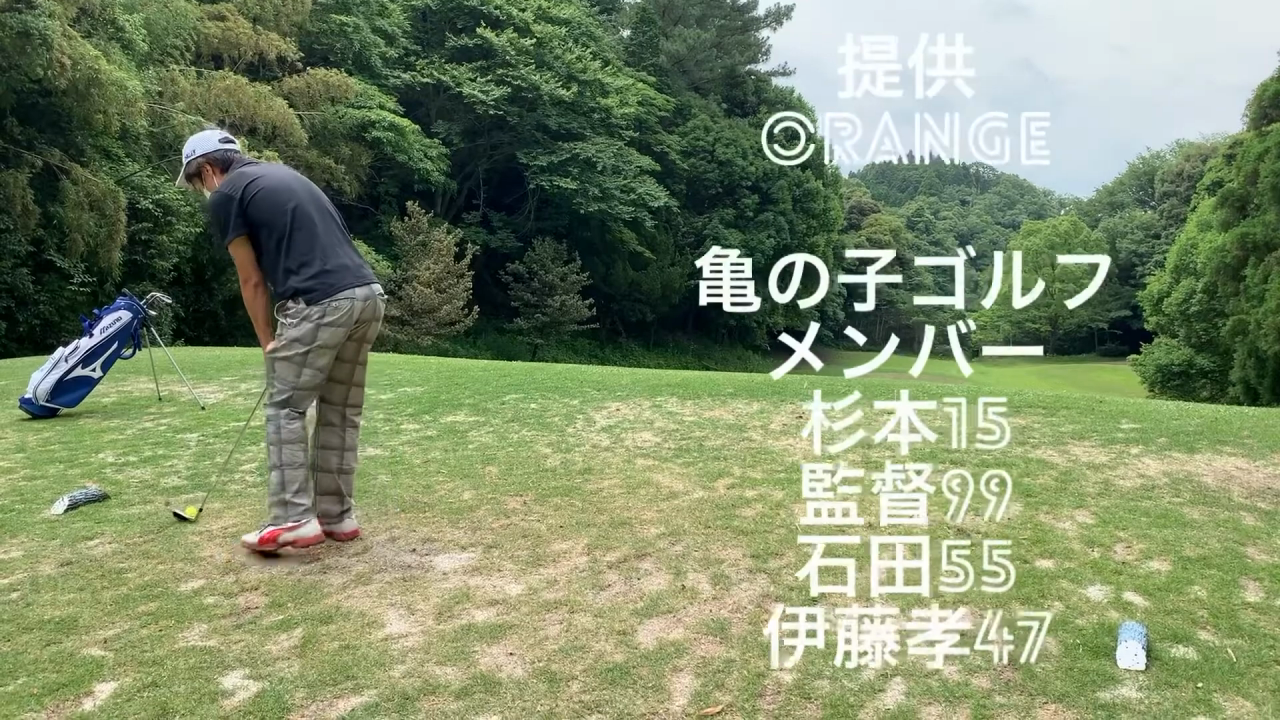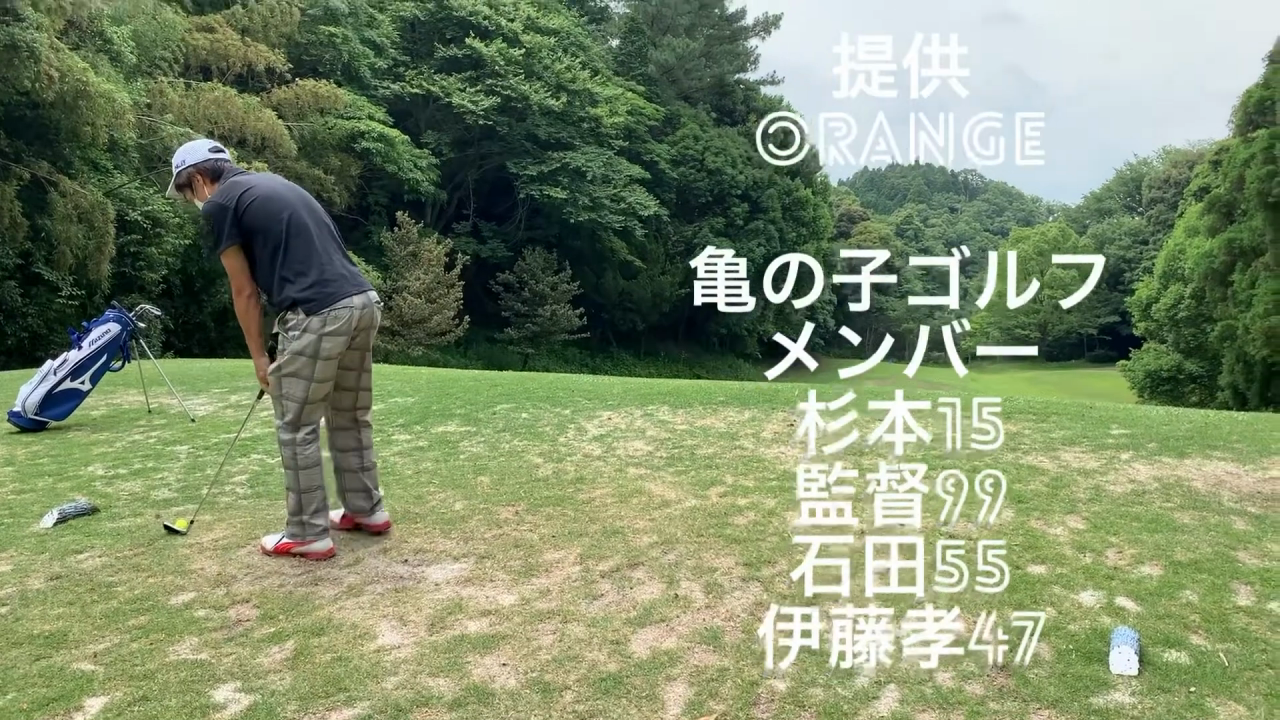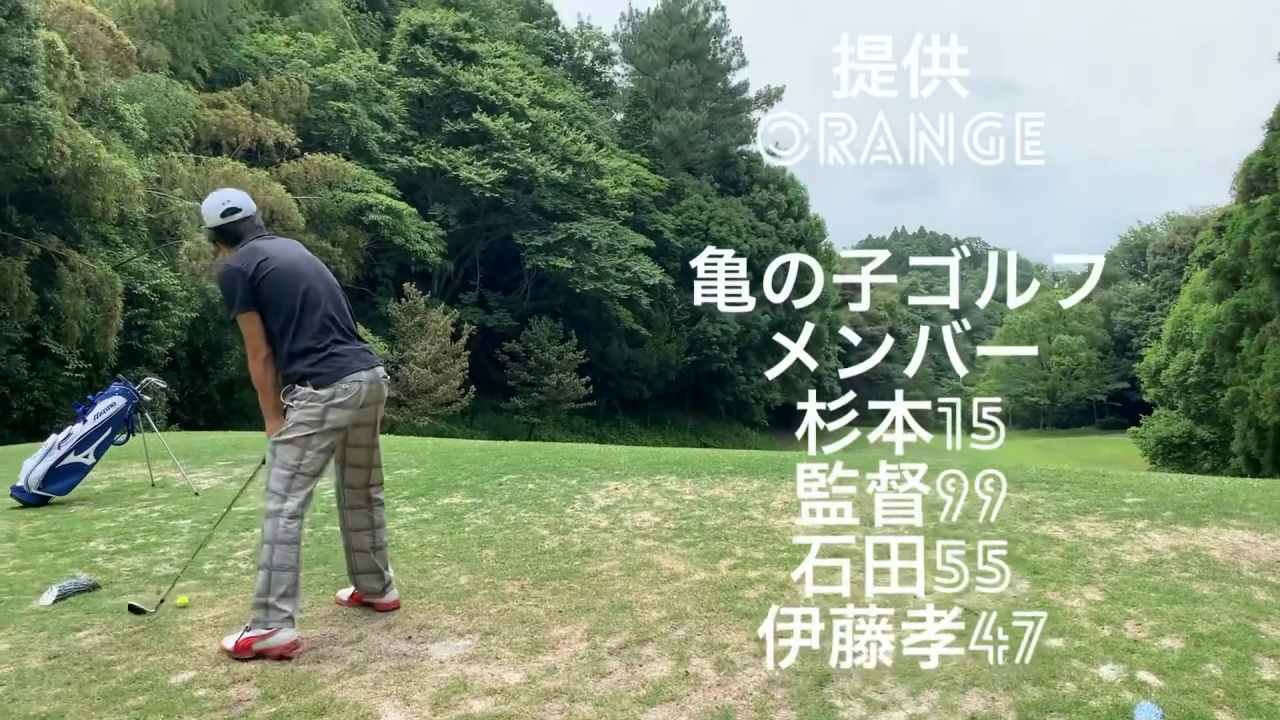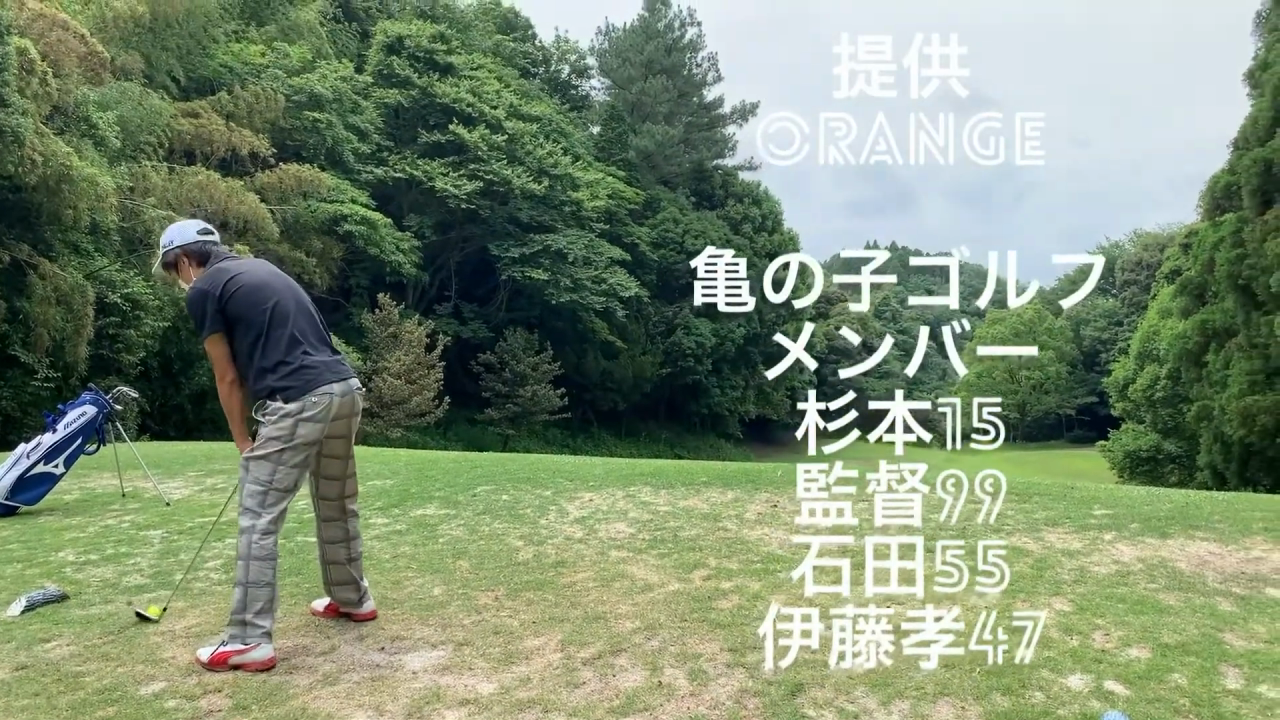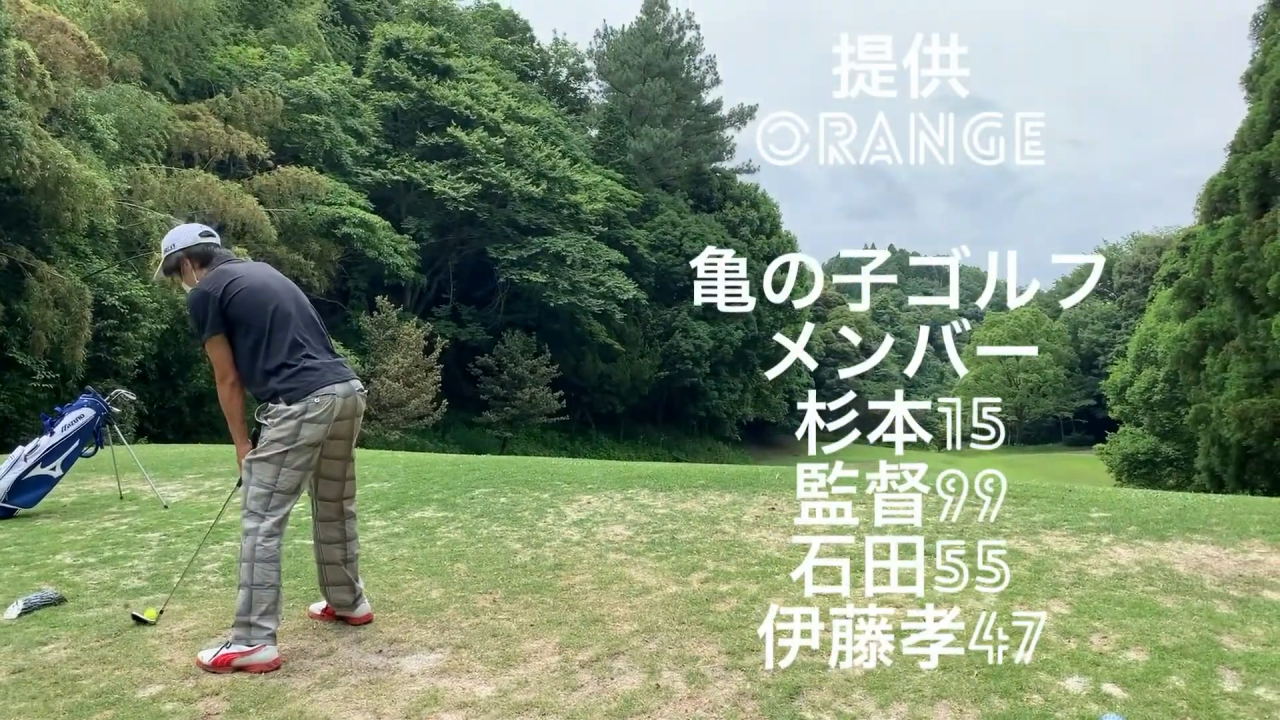
dt=1s
person 1, frame 1
left shoulder: (225, 196)
right shoulder: (283, 174)
left elbow: (253, 281)
left wrist: (267, 342)
right wrist: (278, 339)
left hip: (319, 305)
right hip: (368, 294)
left knee: (285, 410)
right knee: (341, 414)
left ankle: (292, 520)
right ankle: (337, 514)
person 1, frame 2
left shoulder: (218, 205)
right shoulder: (273, 184)
left elbow: (245, 292)
left wrist: (259, 357)
right wrist: (280, 337)
left hip: (318, 315)
right hip: (364, 301)
left knee: (296, 429)
right knee: (350, 416)
left ankle: (308, 533)
right ankle: (367, 508)
person 1, frame 3
left shoulder: (235, 269)
right shoulder: (294, 249)
left elbow: (261, 355)
left wrist: (273, 417)
right wrist: (283, 412)
left hip: (324, 390)
right hip: (370, 376)
left knee: (284, 506)
right knee: (362, 492)
left ankle: (273, 624)
right ankle: (376, 587)
person 1, frame 4
left shoulder: (203, 292)
right shoulder: (261, 268)
left elbow: (228, 377)
left wrist: (242, 440)
right wrist: (251, 439)
left hip: (298, 403)
right hip: (344, 388)
left knee: (257, 521)
right knee: (337, 506)
left ankle: (250, 640)
right ankle: (352, 598)
person 1, frame 5
left shoulder: (204, 294)
right shoulder: (261, 271)
left elbow: (229, 380)
left wrist: (242, 444)
right wrist: (254, 442)
left hip: (302, 405)
right hip: (347, 390)
left knee: (262, 523)
right knee: (336, 508)
left ankle: (254, 642)
right ankle: (348, 601)
